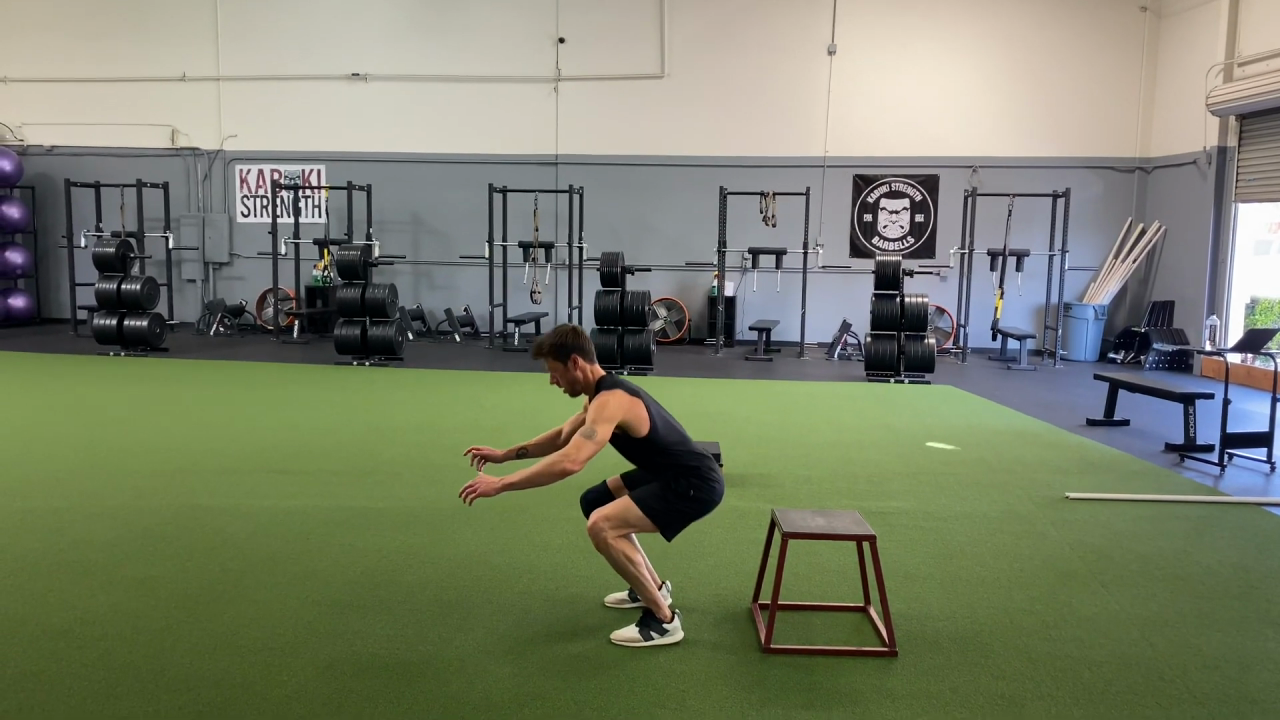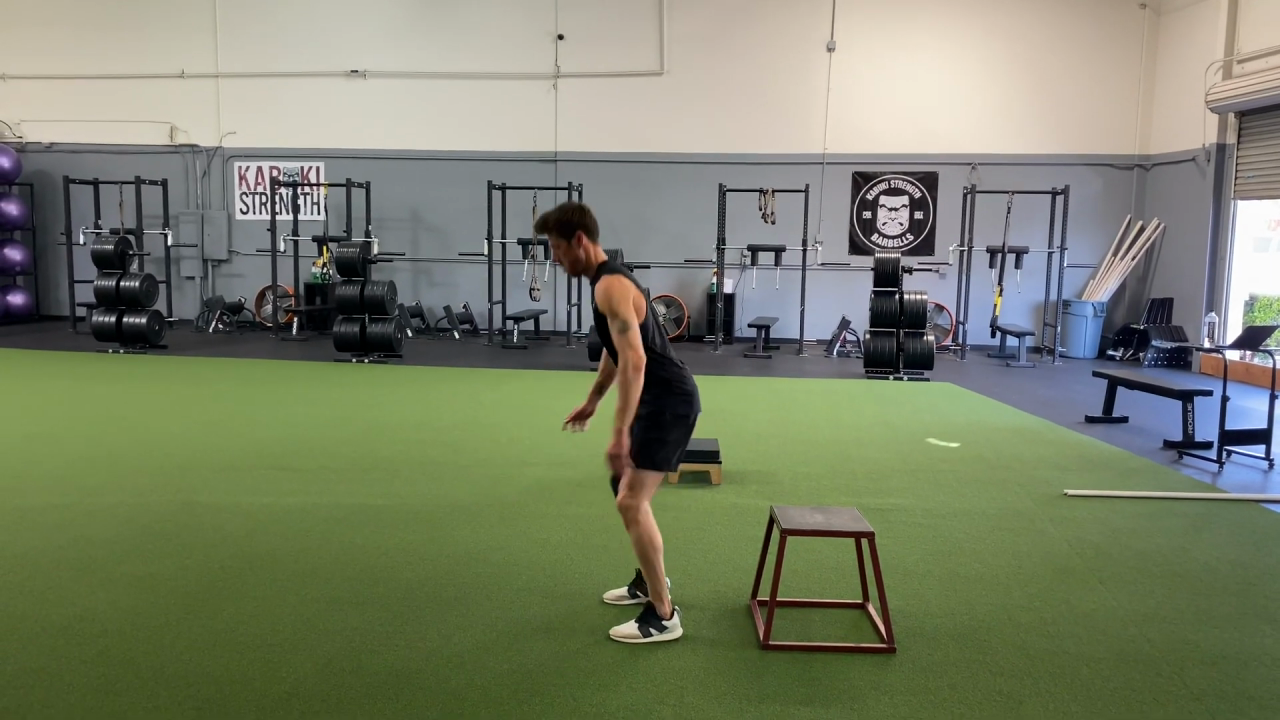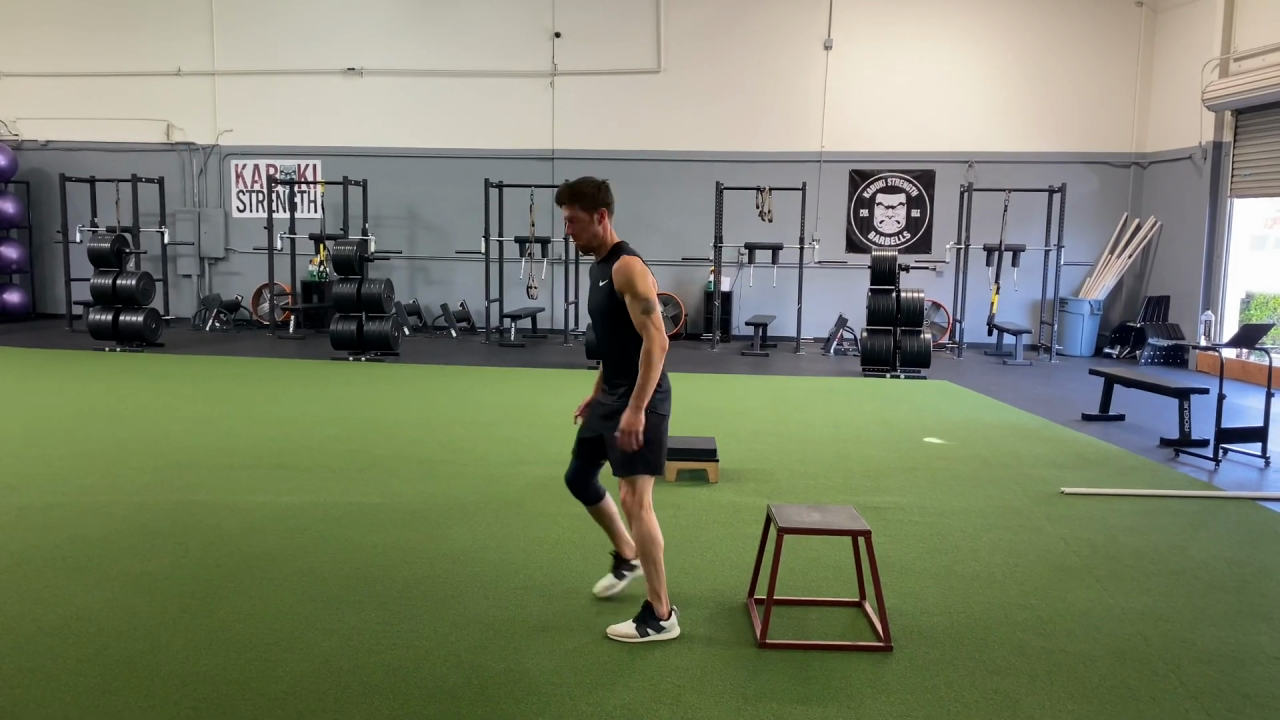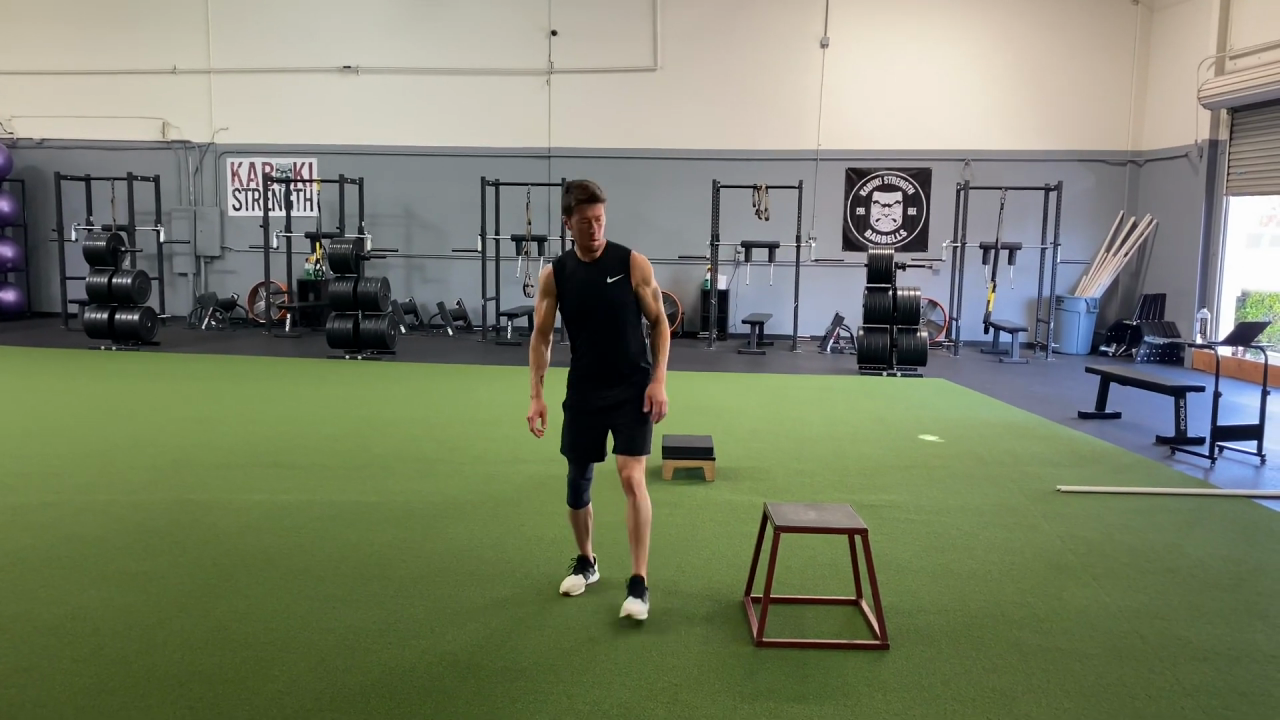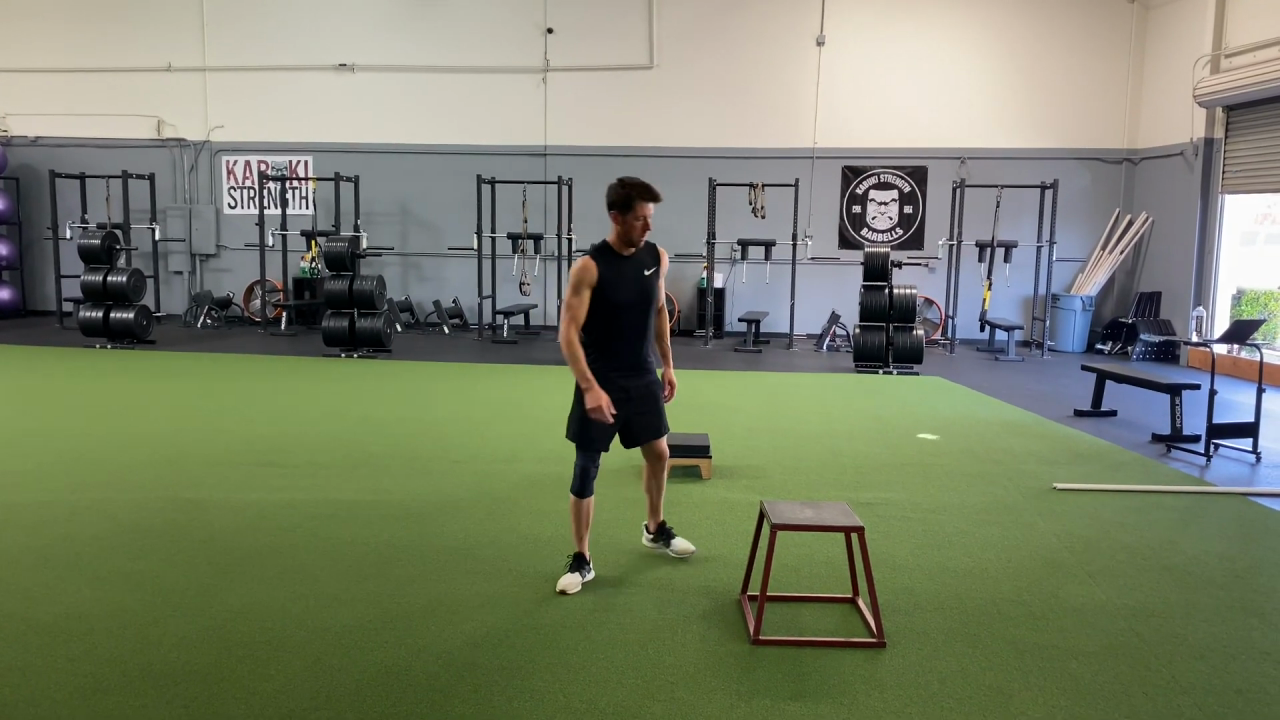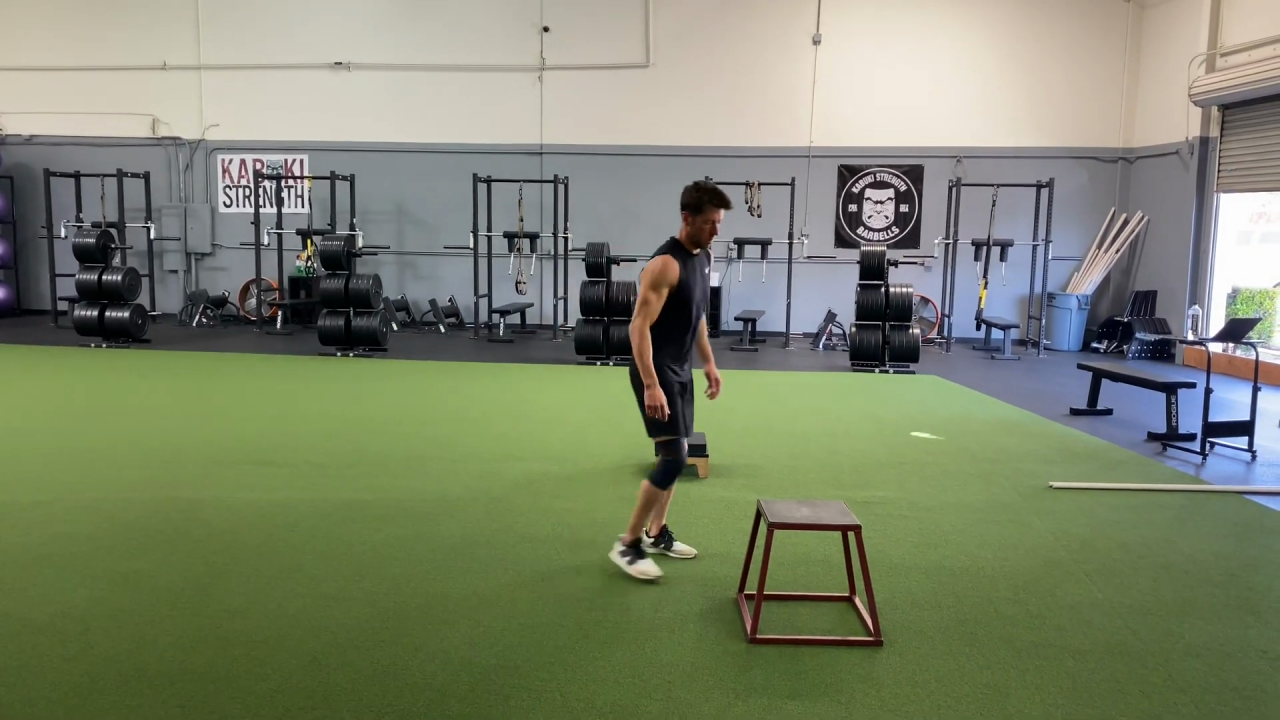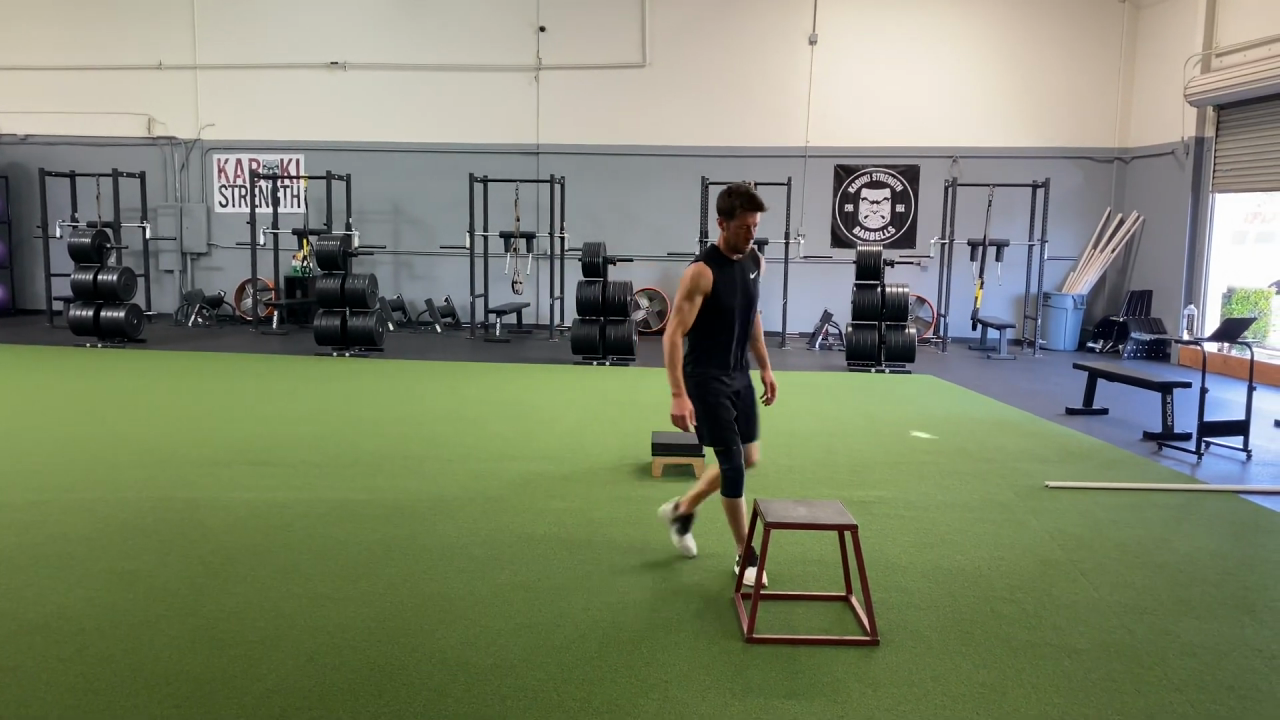
dt=0.4s
person 1, frame 1
left shoulder: (609, 402)
right shoulder: (605, 392)
left elbow: (569, 462)
right elbow: (563, 436)
left wrist: (500, 484)
right wrist: (503, 455)
left hip: (695, 485)
right hip: (672, 474)
left knee: (602, 526)
right knee: (594, 503)
left ankle: (663, 620)
right ankle: (653, 587)
person 1, frame 2
left shoulder: (610, 286)
right shoulder: (608, 281)
left elbow: (634, 361)
right elbow: (615, 354)
left wrist: (621, 431)
right wrist: (591, 402)
left hip: (669, 401)
right hip: (658, 398)
left knee: (631, 501)
right knee: (626, 489)
left ankle: (663, 616)
right ankle: (648, 582)
person 1, frame 3
left shoulder: (627, 268)
right shoulder: (600, 266)
left elbow: (656, 341)
left wrist: (636, 408)
right wrist: (596, 393)
left hip: (639, 400)
right hip: (612, 397)
left knee: (635, 501)
right knee: (579, 480)
left ankle: (660, 615)
right ankle: (627, 558)
person 1, frame 4
left shoulder: (633, 263)
right shoulder: (555, 274)
left elbow: (660, 323)
right elbow: (541, 337)
left wrist: (658, 381)
right wrist: (536, 396)
left hip: (630, 390)
right hip: (583, 391)
left knee: (632, 478)
right knee: (578, 483)
left ankle: (639, 581)
right ankle: (585, 561)
person 1, frame 5
left shoulder: (656, 257)
right shoulder: (589, 266)
right elbow: (569, 331)
left wrist: (667, 365)
right wrist: (589, 388)
left hip: (642, 378)
right hip: (601, 382)
left knee: (659, 455)
right knee: (585, 470)
left ankle: (655, 528)
right ankle: (580, 560)
person 1, frame 6
left shoulder: (703, 256)
right shoulder: (665, 263)
right elbow: (639, 326)
left wrist: (709, 363)
right wrist: (651, 385)
left hip: (681, 368)
right hip: (657, 372)
left knee: (680, 452)
right knee: (671, 459)
left ankle: (655, 533)
right ankle: (629, 543)
person 1, frame 7
left shoulder: (756, 261)
right shoulder: (702, 272)
right elbow: (674, 334)
left wrist: (766, 368)
right wrist: (678, 395)
left hip: (739, 377)
right hip: (707, 380)
left knee: (748, 459)
right knee: (733, 465)
left ankle: (681, 511)
right ankle: (745, 557)
